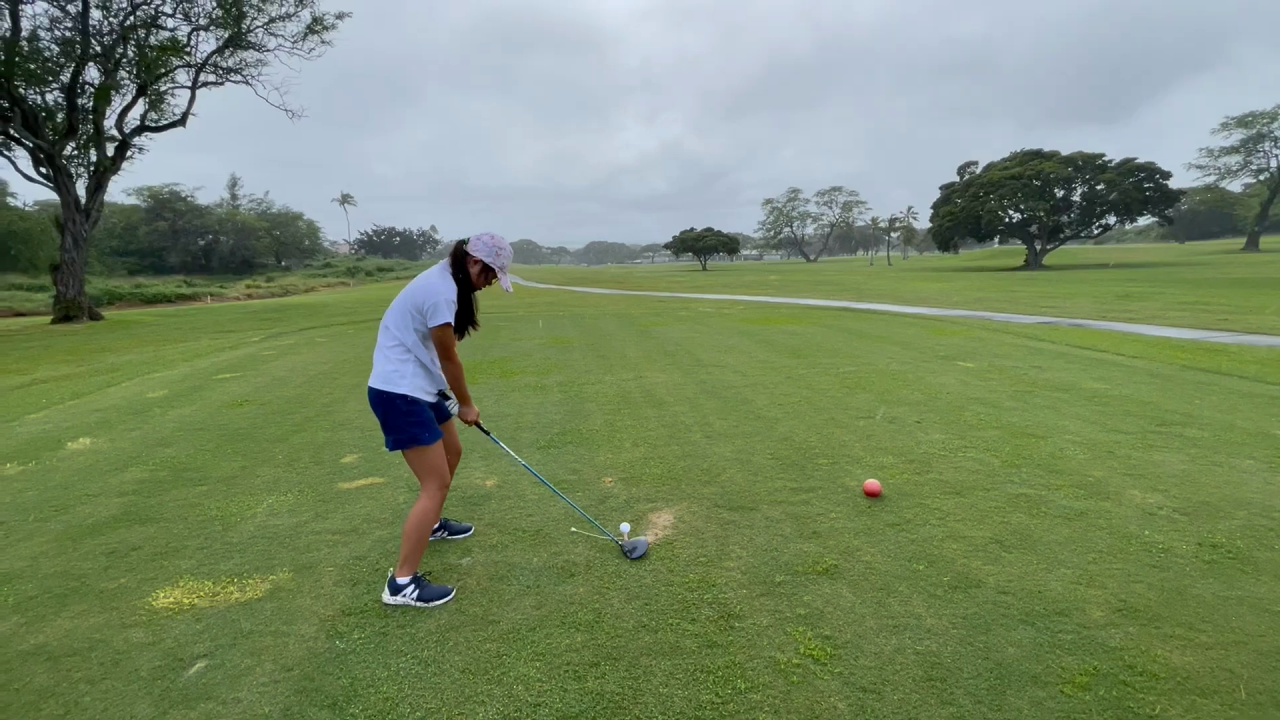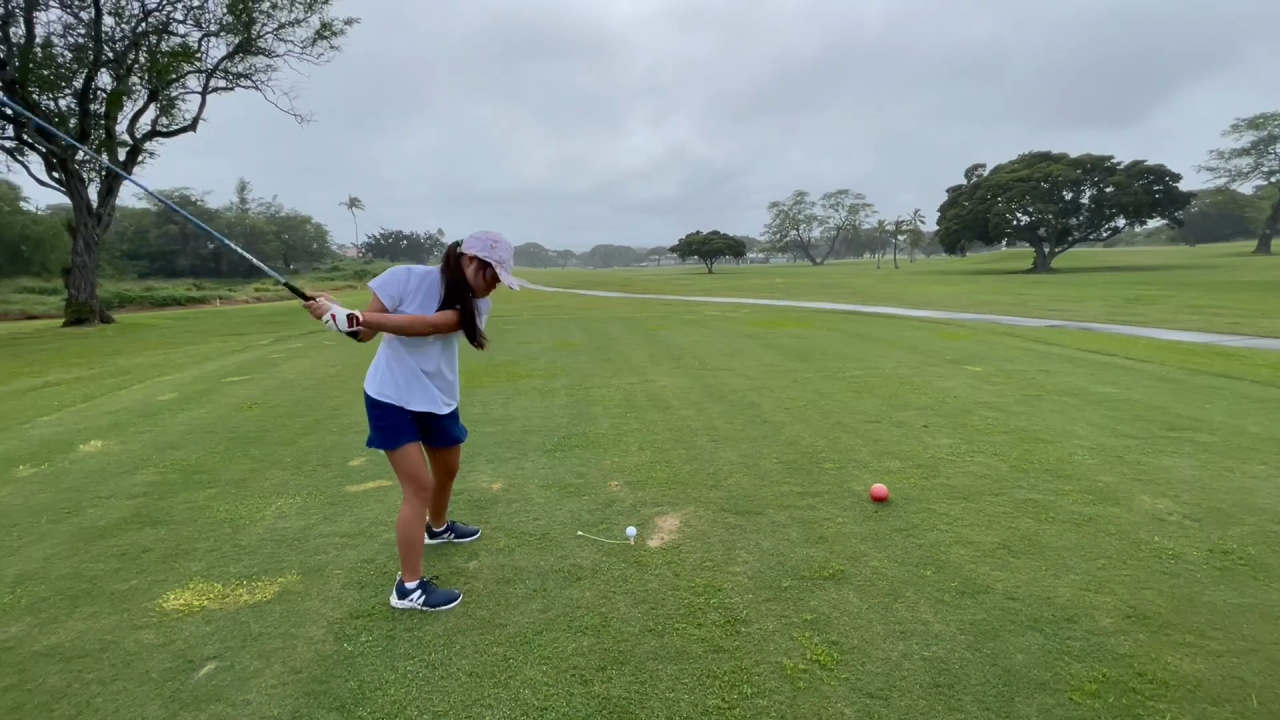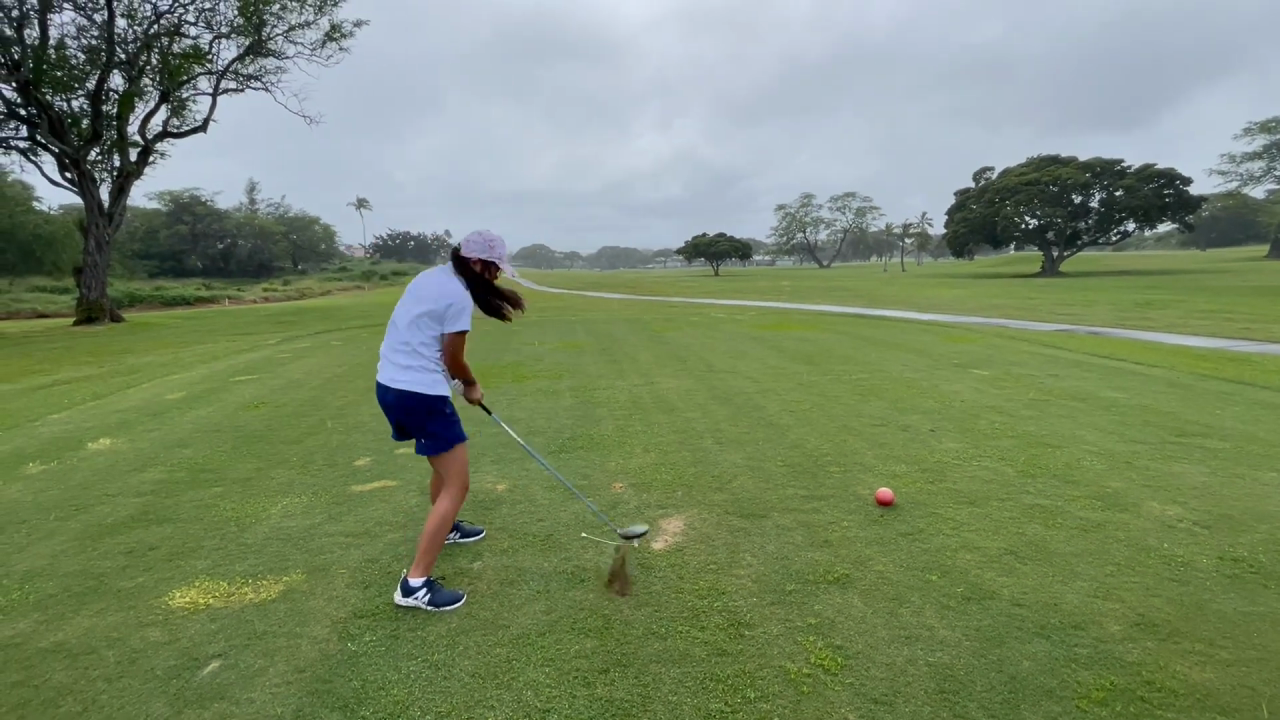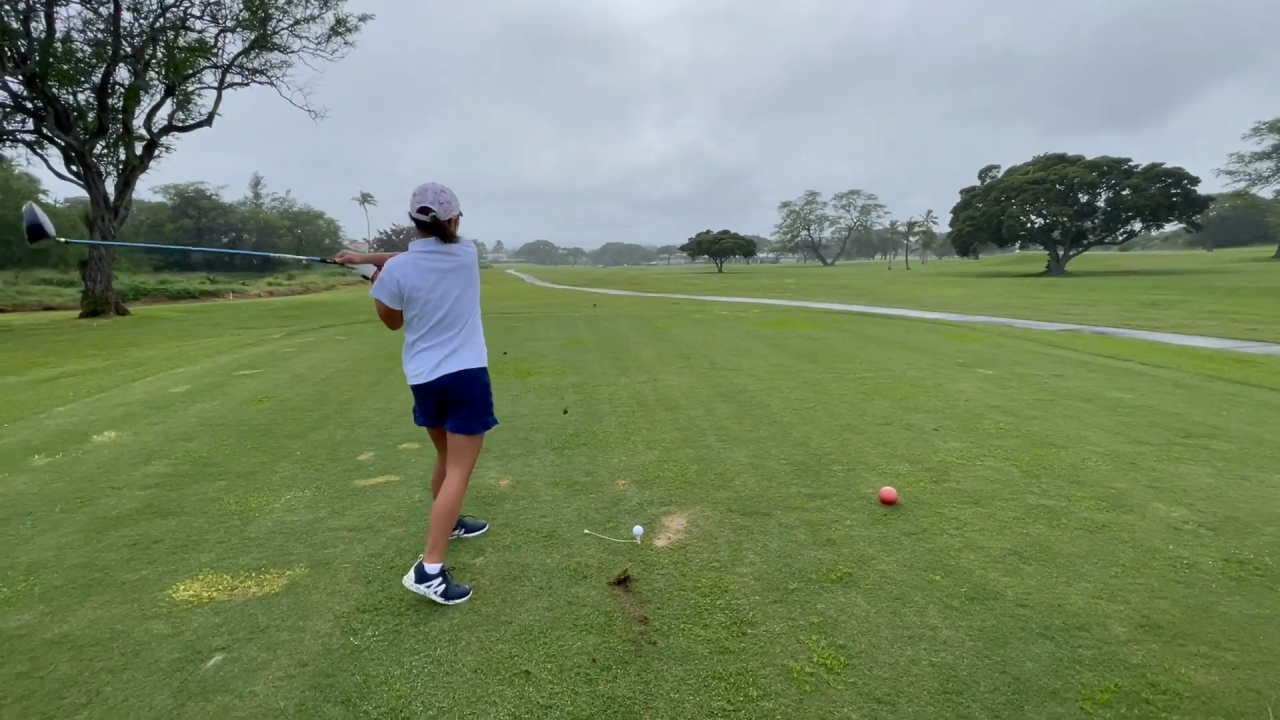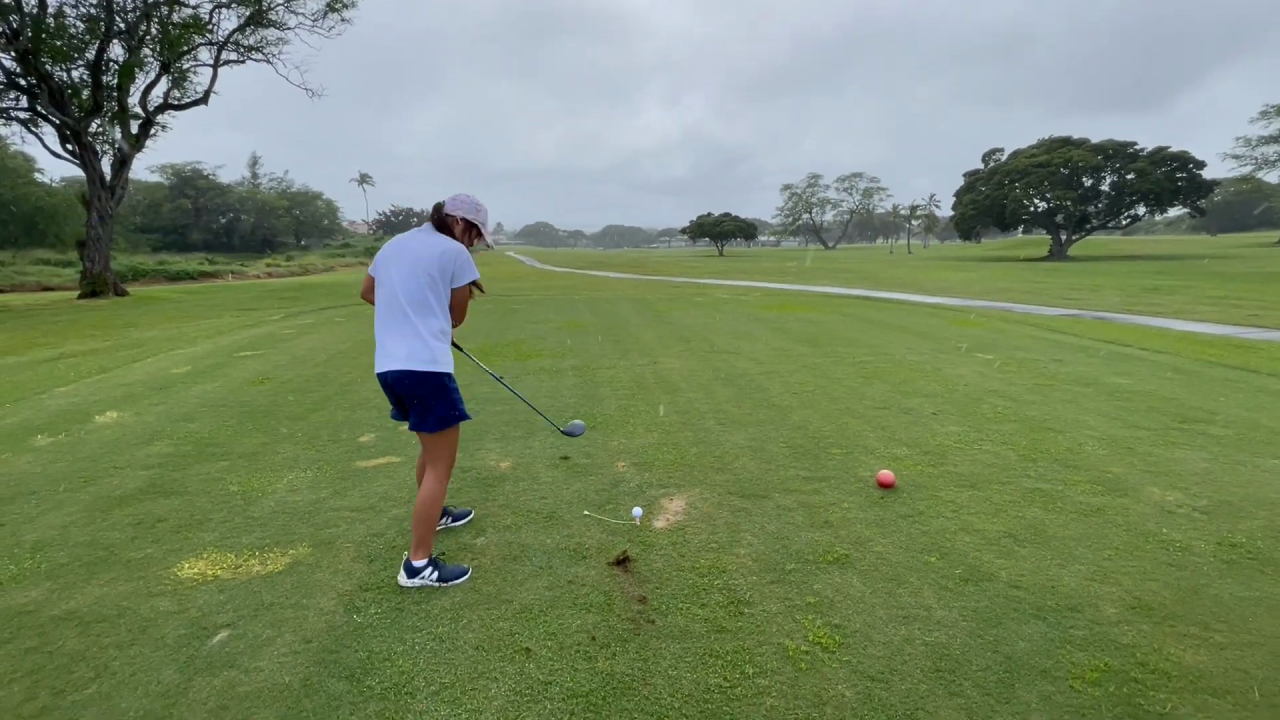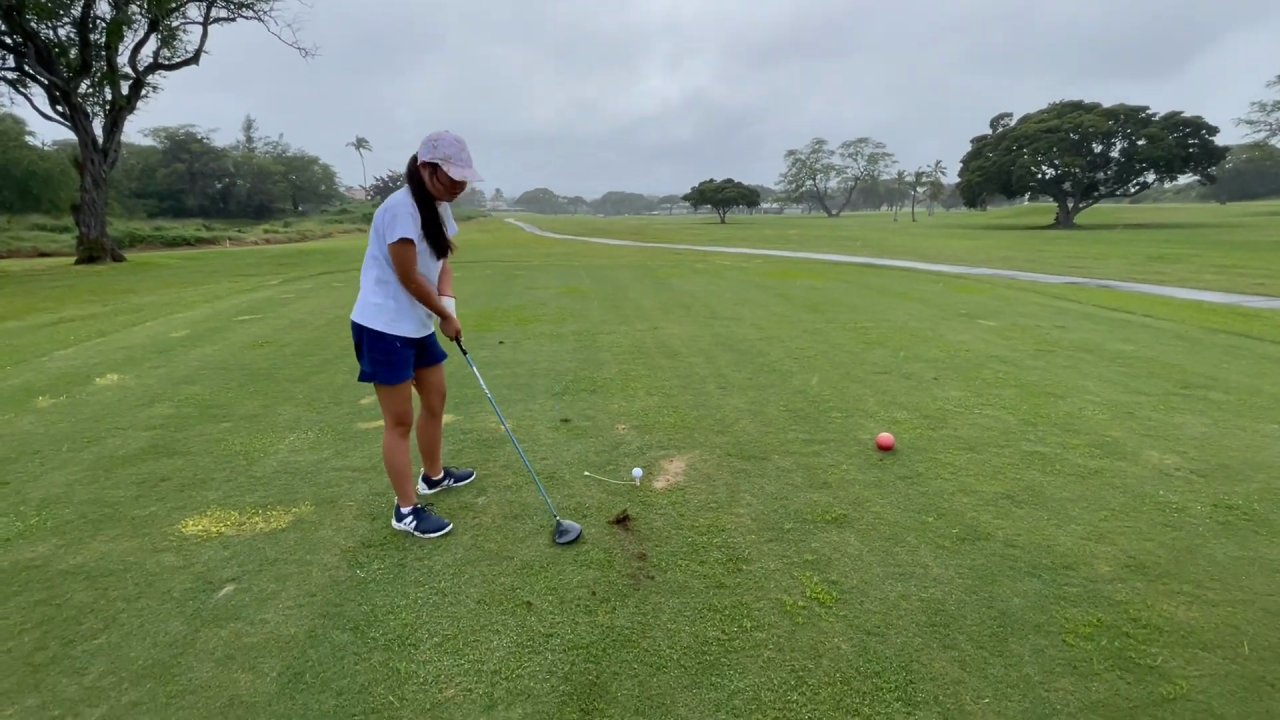
dt=0.7s
person 1, frame 1
left shoulder: (448, 281)
right shoulder: (441, 293)
left elbow: (447, 352)
right elbow: (449, 358)
left wrist: (455, 396)
right wrist: (466, 404)
left hip: (419, 388)
right hip: (400, 394)
left knee: (451, 453)
right knee: (436, 482)
left ankle: (433, 524)
right ankle: (401, 583)
person 1, frame 2
left shoulder: (477, 305)
right shoulder: (404, 278)
left elbow: (422, 326)
right elbow: (365, 330)
left wrist: (359, 319)
right wrist: (339, 314)
left hip: (440, 403)
right hip: (389, 398)
left knee: (448, 470)
right knee: (417, 488)
left ankle: (437, 527)
right ankle: (409, 587)
person 1, frame 3
left shoulder: (429, 277)
right shoulder: (458, 297)
right elbow: (452, 362)
right wrist: (469, 386)
left hip: (392, 386)
right hip: (419, 393)
left knee: (447, 461)
right knee: (456, 485)
left ankle: (445, 528)
right ankle: (415, 583)
person 1, frame 4
left shoulder: (395, 271)
right shoulder: (467, 254)
left elbow: (392, 322)
right wrist: (370, 257)
left hip: (423, 379)
right hip: (467, 375)
left knee: (447, 455)
right knee: (459, 471)
left ankle: (447, 522)
right ankle: (428, 568)
person 1, frame 5
left shoulder: (394, 244)
right shoulder: (454, 252)
left elbow: (368, 293)
right elbow: (457, 315)
left hip: (391, 365)
right hip: (424, 369)
left knee: (434, 446)
right knee: (440, 463)
left ankle: (434, 513)
right ankle: (418, 564)
person 1, frame 6
left shoulder: (436, 208)
right shoulder: (401, 209)
left elbow: (440, 262)
right elbow: (406, 277)
left wrist: (447, 302)
right wrist: (446, 317)
left hip: (417, 324)
right hip: (384, 327)
left knee: (435, 399)
right knee: (400, 421)
left ankle: (433, 475)
right ankle: (406, 509)
